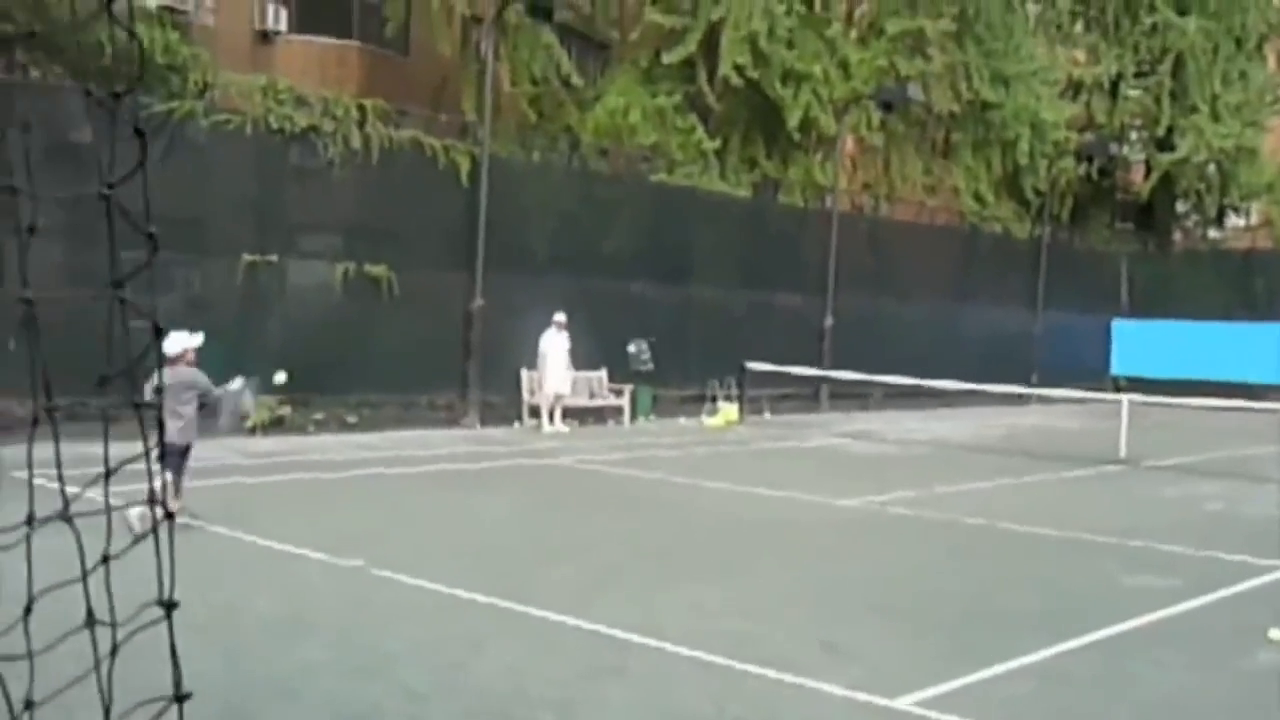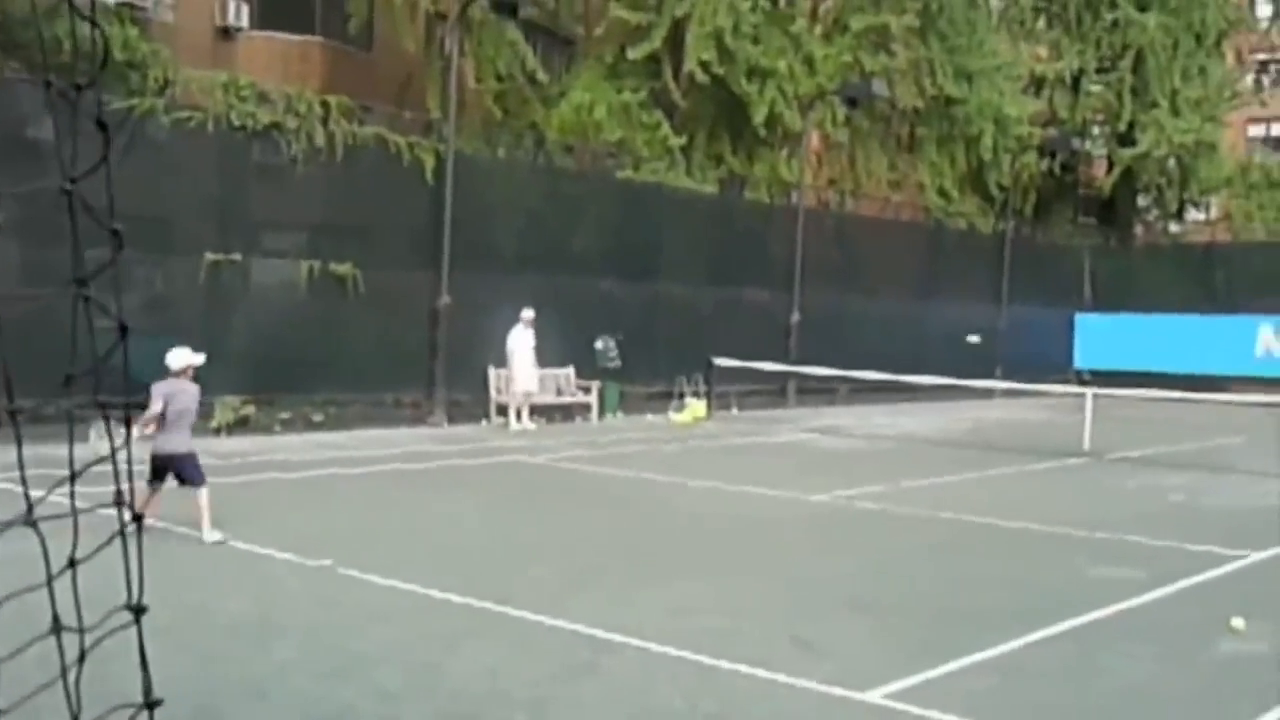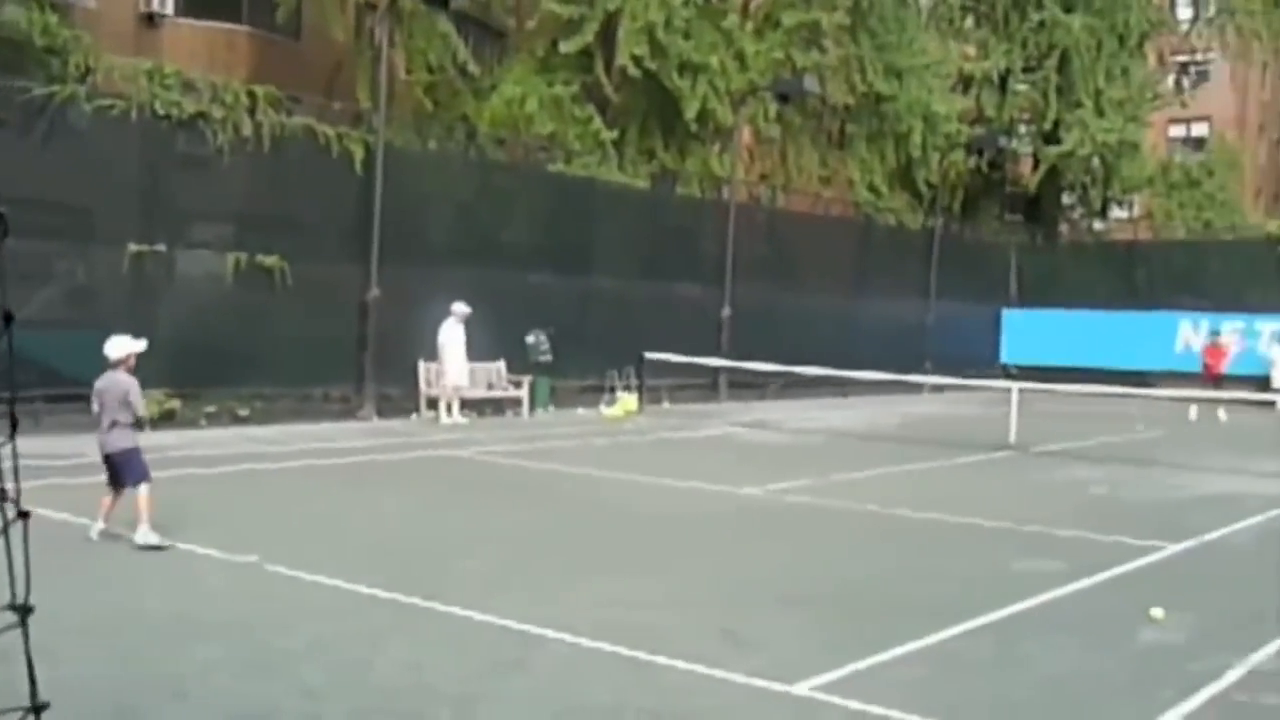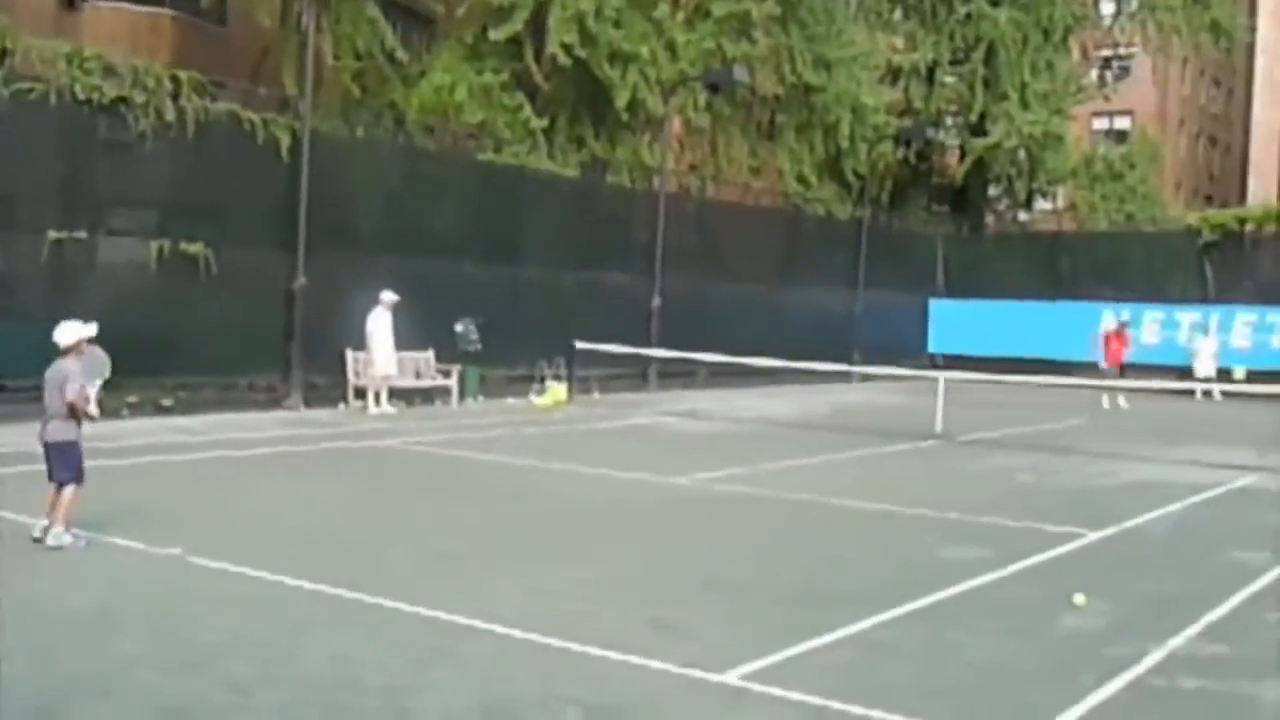
dt=0.4s
person 1, frame 1
left shoulder: (160, 375)
right shoulder: (195, 376)
left elbow: (148, 397)
right elbow: (214, 396)
right wrist: (232, 387)
left hip: (169, 435)
right hip: (178, 437)
left knee: (174, 476)
right knee: (168, 478)
left ankle: (169, 508)
right ankle: (140, 512)
person 1, frame 2
left shoulder: (159, 387)
right shoulder: (194, 390)
left elbow: (155, 410)
left wrist: (140, 426)
left hip: (159, 448)
right hip: (182, 448)
left knee: (154, 486)
right knee: (201, 487)
right ankle: (207, 531)
person 1, frame 3
left shoulder: (100, 382)
right shoulder: (129, 383)
left elbow: (96, 410)
right elbow: (141, 413)
right wrist: (131, 416)
left hip: (106, 443)
right hip: (124, 443)
left knee: (116, 487)
right knee: (142, 484)
left ankle: (99, 526)
right ankle: (144, 531)
person 1, frame 4
left shoulder: (53, 369)
right shoulder: (73, 368)
right elbow: (72, 398)
left wrist: (84, 398)
right wrist: (87, 411)
left hip: (50, 432)
right hip: (65, 433)
left knee: (59, 482)
right knee: (72, 482)
left ankle: (45, 526)
right ankle: (58, 532)
